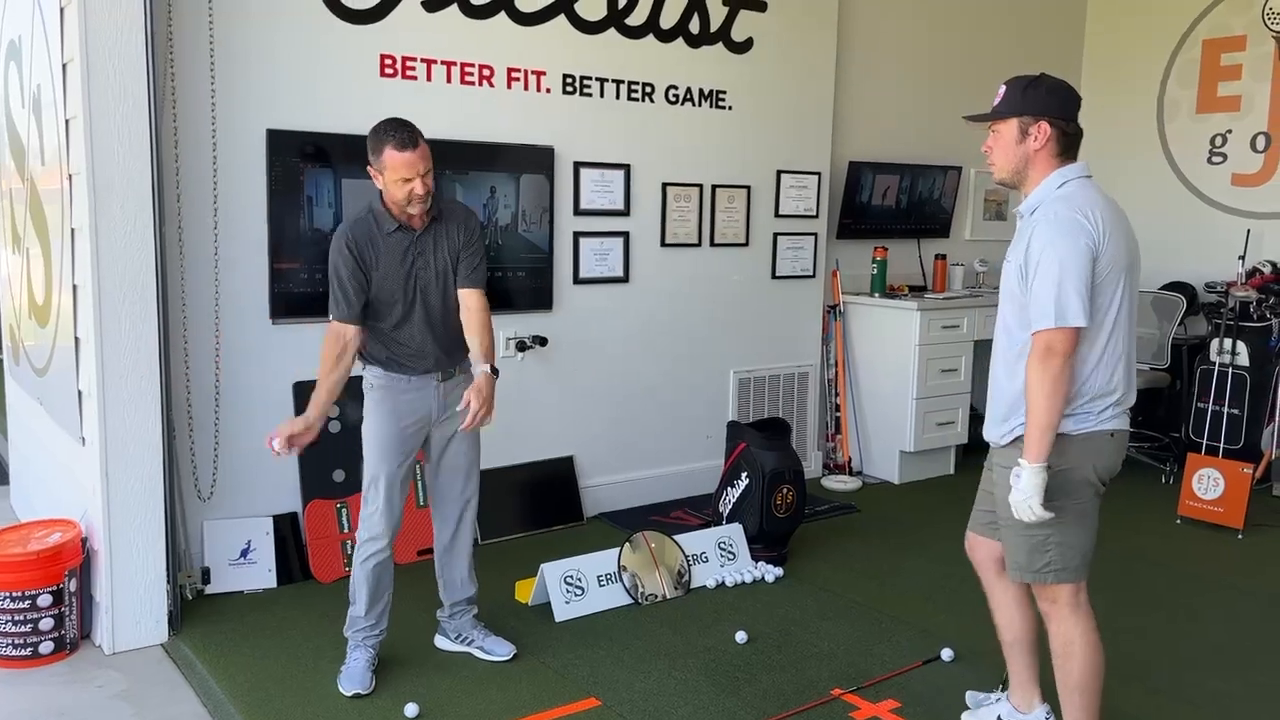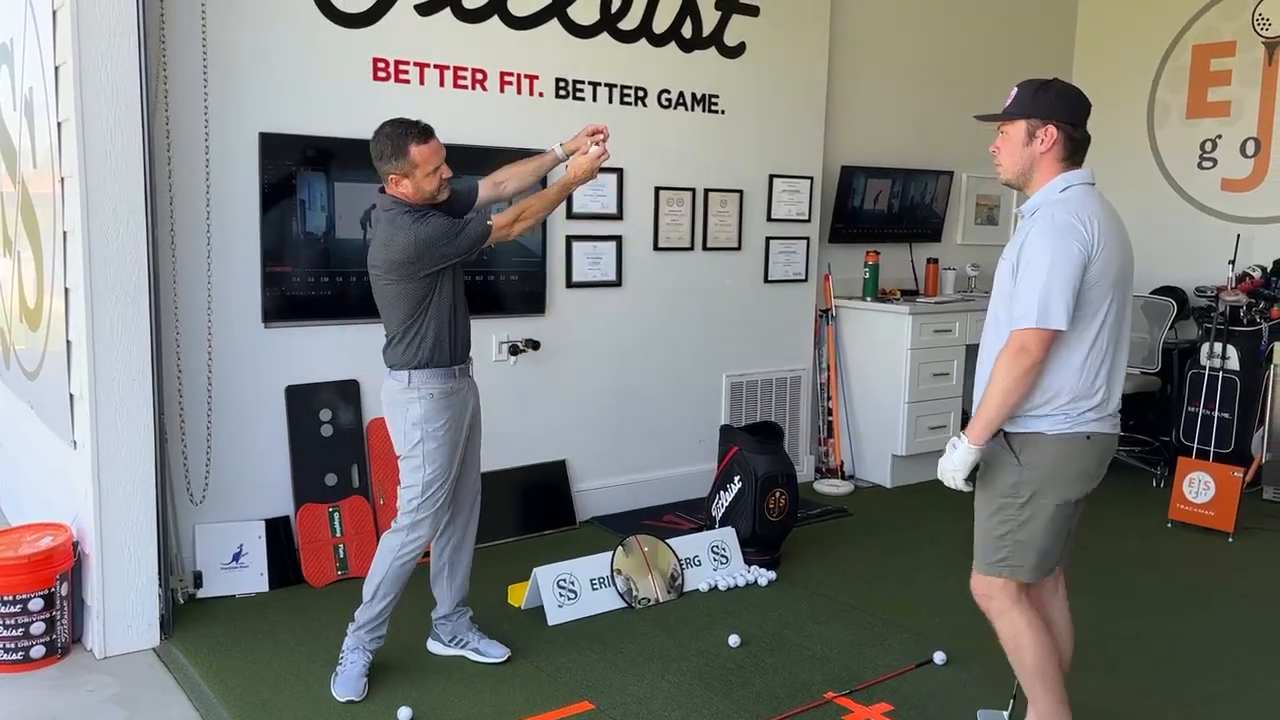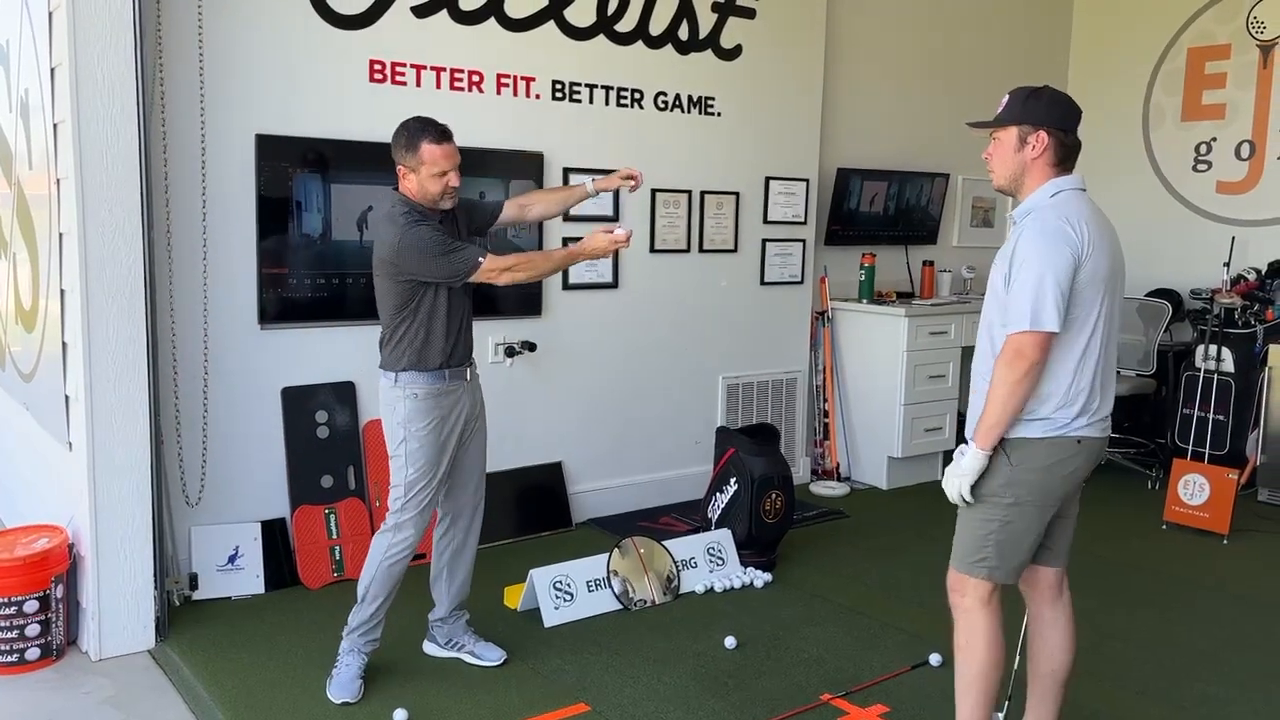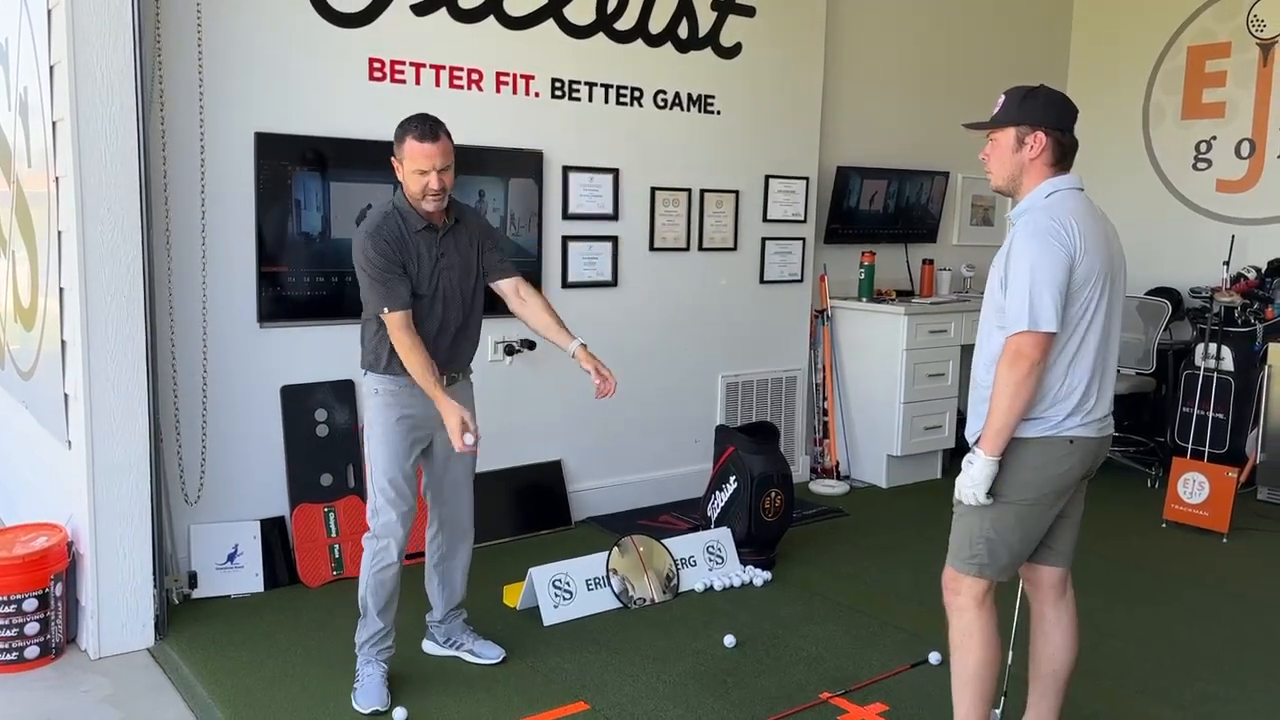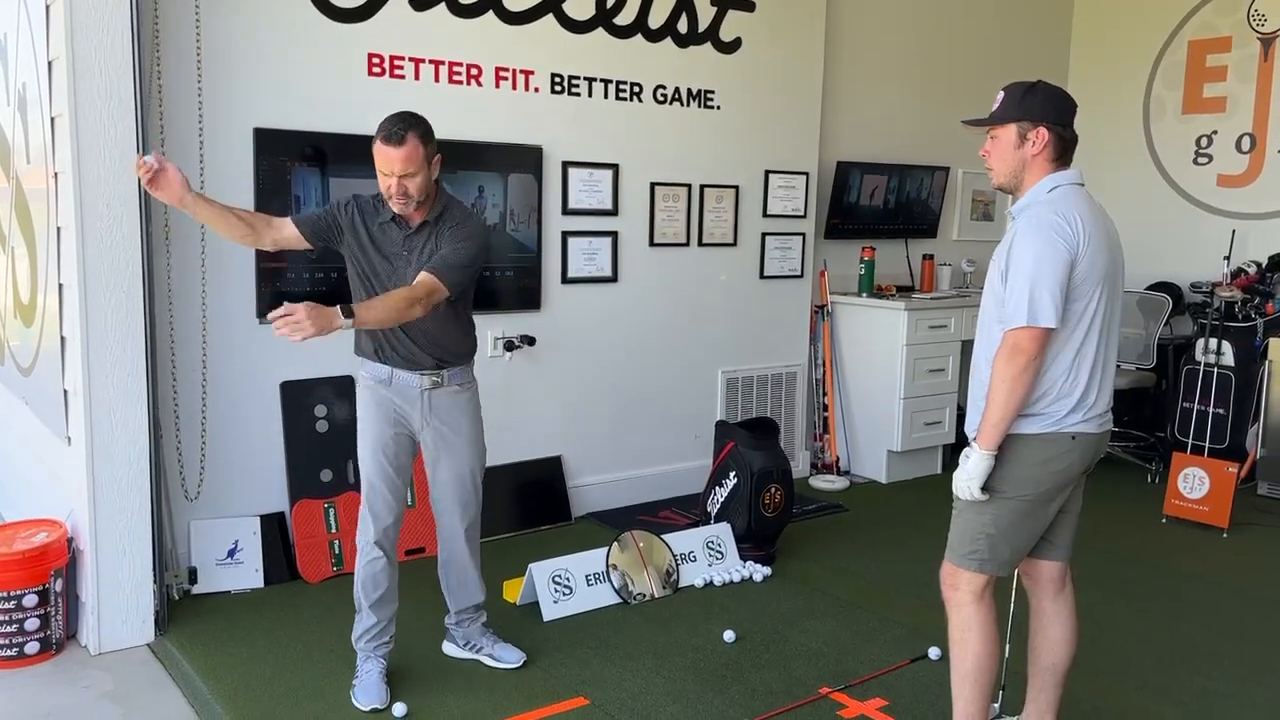
dt=0.5s
person 1, frame 1
left shoulder: (1060, 217)
right shoulder: (1075, 206)
left elbow: (1054, 348)
left wrist: (1033, 461)
left hip: (1057, 441)
right hip: (1040, 434)
left knee: (1058, 594)
right knee: (986, 548)
person 1, frame 2
left shoulder: (1058, 220)
right shoulder: (1083, 211)
left elbow: (1028, 347)
left wrist: (968, 440)
left hip: (1038, 439)
right hip: (1065, 432)
left knee: (998, 588)
right knee: (1041, 584)
person 1, frame 3
left shoulder: (1048, 224)
right shoulder: (1080, 217)
left elbow: (1025, 351)
left wrist: (974, 447)
left hip: (1030, 442)
right hip: (1066, 436)
left knee: (971, 590)
right knee: (1045, 585)
person 1, frame 4
left shoulder: (1042, 225)
right shoulder: (1085, 218)
left elbow: (1026, 351)
left wrist: (985, 453)
left hip: (1031, 443)
right hip: (1071, 436)
left knee: (966, 587)
right knee: (1048, 584)
person 1, frame 5
left shoulder: (1045, 219)
right shoulder: (1083, 212)
left elbow: (1024, 344)
left wrist: (982, 447)
left hip: (1032, 439)
right hip: (1069, 430)
left knee: (964, 581)
right knee: (1047, 579)
person 2, frame 1
left shoulder: (463, 223)
right shoulder: (354, 240)
left elbow: (472, 303)
right elbow: (344, 336)
left wrist: (485, 373)
right wrist: (313, 415)
left hip: (456, 385)
right hip: (393, 389)
left knee: (458, 512)
right knee: (379, 523)
left ankle: (459, 622)
right ankle: (363, 643)
person 2, frame 2
left shoulder: (430, 201)
right shoulder: (411, 234)
left elbow: (497, 185)
right elbow: (510, 226)
left wrist: (562, 151)
right wrist: (570, 182)
left hip: (455, 380)
right hip: (422, 391)
left knee: (460, 510)
right knee: (417, 519)
left ankle: (451, 625)
right ankle: (359, 646)
person 2, frame 3
left shoulder: (449, 209)
right shoulder: (405, 236)
left elbow: (521, 208)
right elbow: (501, 272)
left wrist: (594, 186)
right wrist: (582, 250)
left hip: (462, 384)
right hip: (418, 393)
left knee: (463, 513)
right knee: (406, 523)
left ankle: (448, 628)
right ankle: (355, 647)
person 2, frame 4
left shoulder: (472, 225)
right shoulder: (378, 236)
left elbow: (518, 292)
right elbow: (402, 331)
left wrist: (577, 348)
right wrist: (442, 403)
left hip: (456, 389)
right hip: (396, 394)
left knee: (455, 518)
right knee: (389, 528)
left ankle: (446, 627)
right ankle: (371, 657)
person 2, frame 5
left shoulder: (465, 229)
right shoulder: (356, 214)
left elbow: (414, 301)
right elbow: (267, 232)
left wrist: (337, 317)
right wrist: (184, 197)
left hip: (450, 387)
right hip: (382, 384)
left knee: (460, 515)
right knee: (380, 522)
left ankle: (466, 630)
right ankle: (371, 653)
